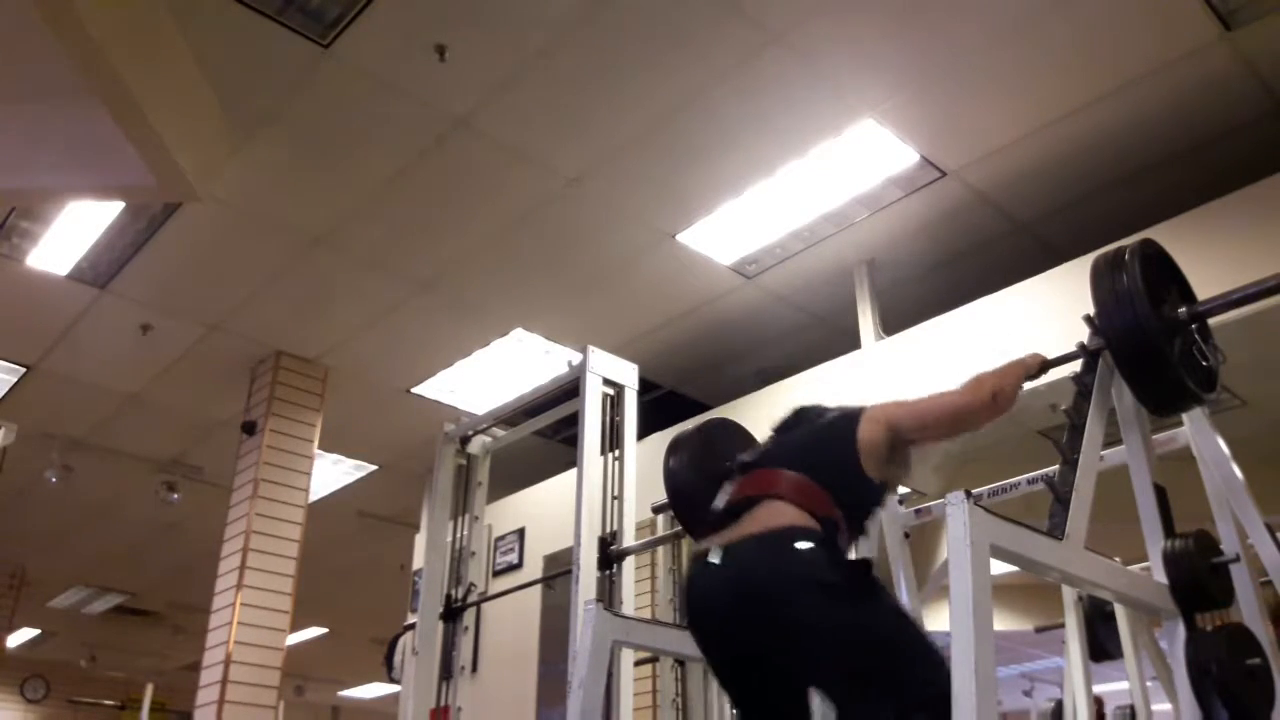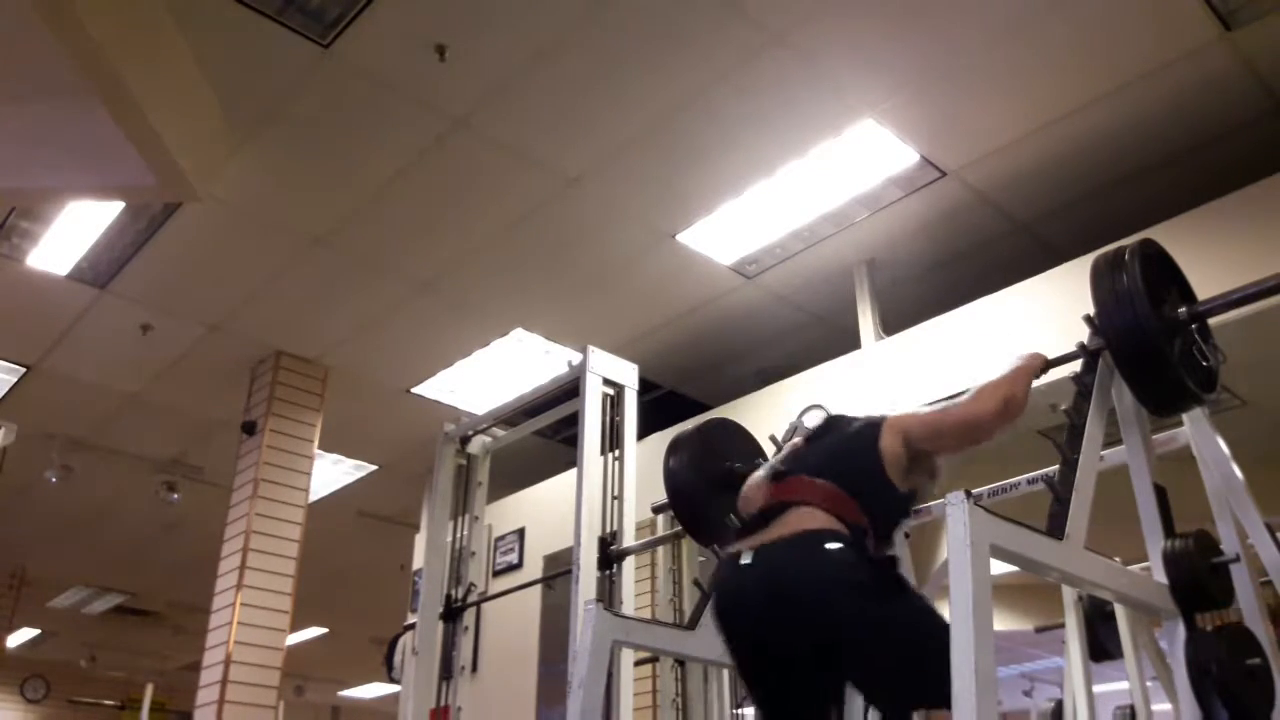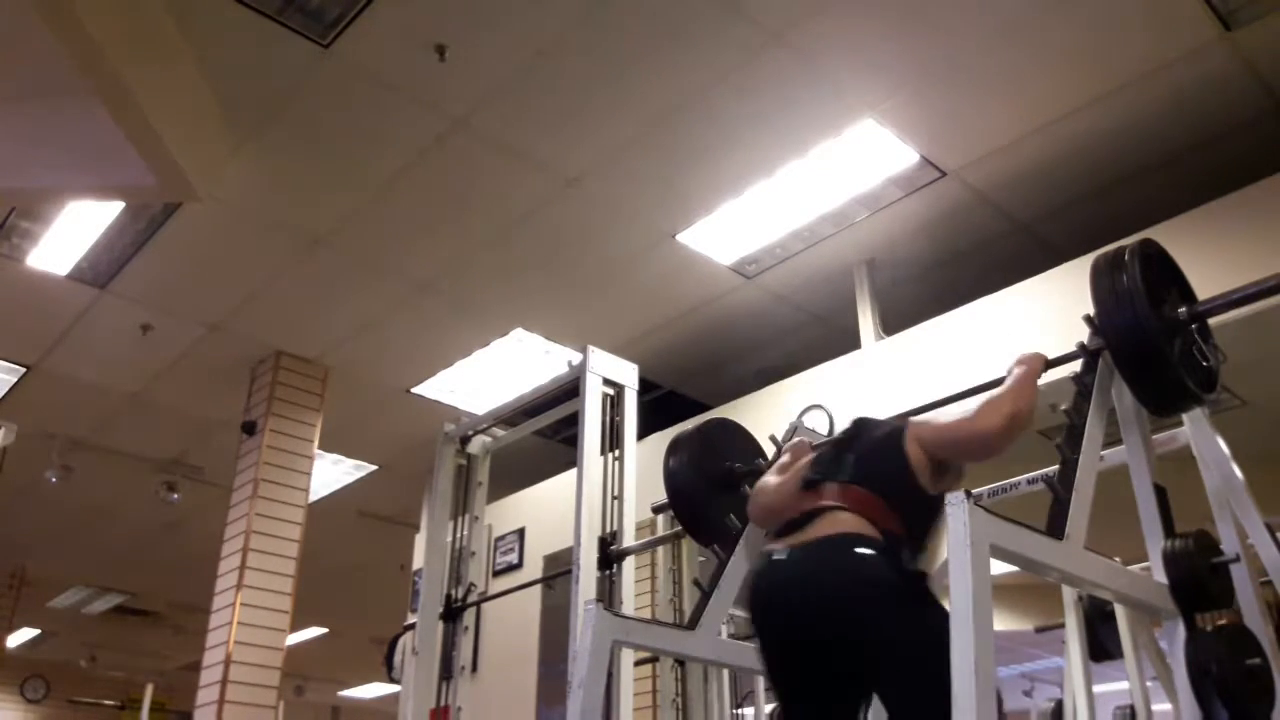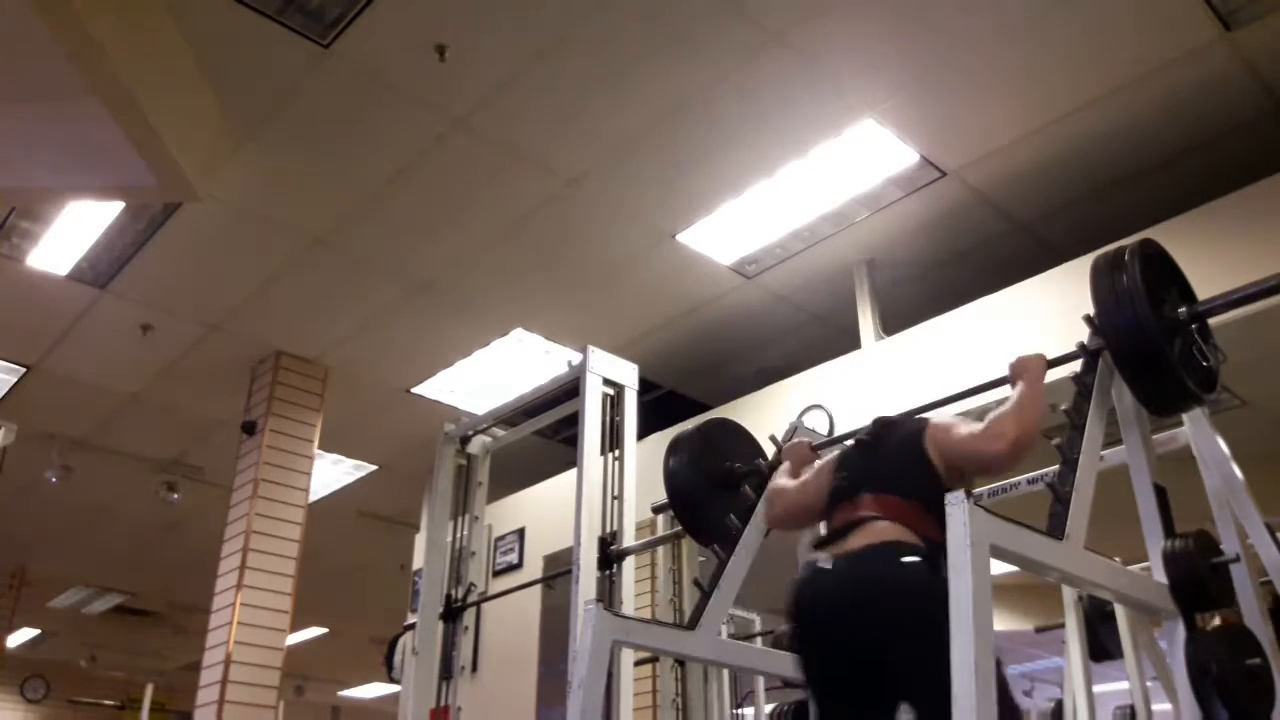
dt=0.1s
person 1, frame 1
left shoulder: (795, 433)
right shoulder: (876, 426)
right elbow: (977, 399)
right wrist: (1026, 365)
left hip: (708, 580)
right hip: (785, 567)
person 1, frame 2
left shoulder: (815, 443)
right shoulder: (900, 433)
left elbow: (751, 500)
right elbow: (987, 409)
right wrist: (1024, 368)
right hip: (818, 566)
person 1, frame 3
left shoulder: (839, 448)
right shoulder: (922, 440)
left elbow: (761, 505)
right elbow: (993, 425)
left wrist: (788, 461)
right wrist: (1025, 371)
right hip: (849, 570)
person 1, frame 4
left shoulder: (852, 454)
right shoulder: (943, 434)
left elbow: (779, 510)
right elbow: (999, 444)
left wrist: (793, 464)
right wrist: (1030, 380)
left hip: (818, 592)
right hip: (893, 575)
